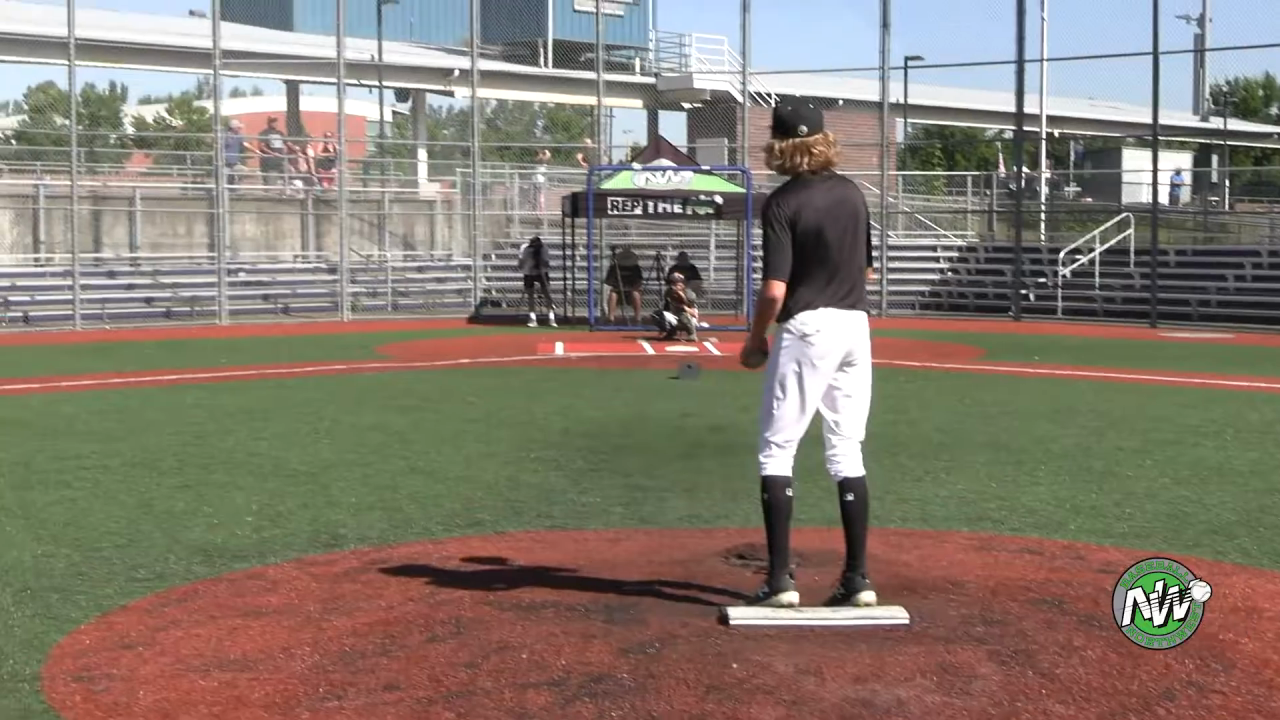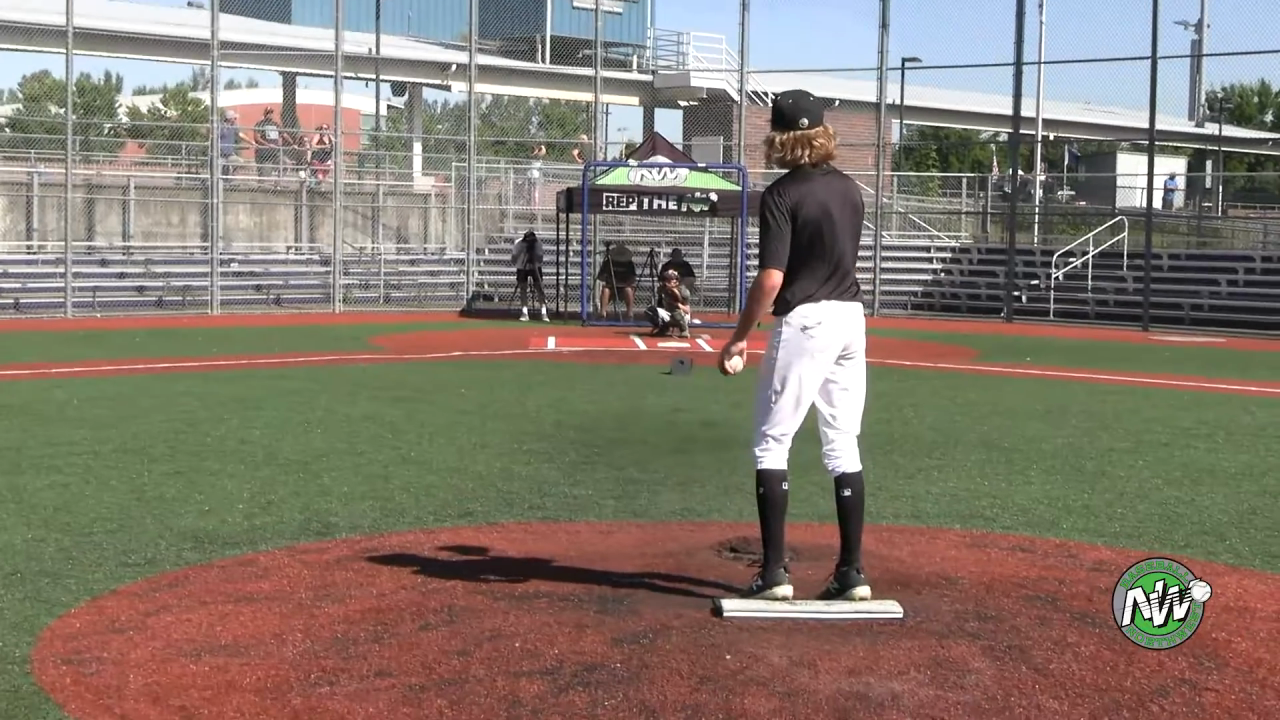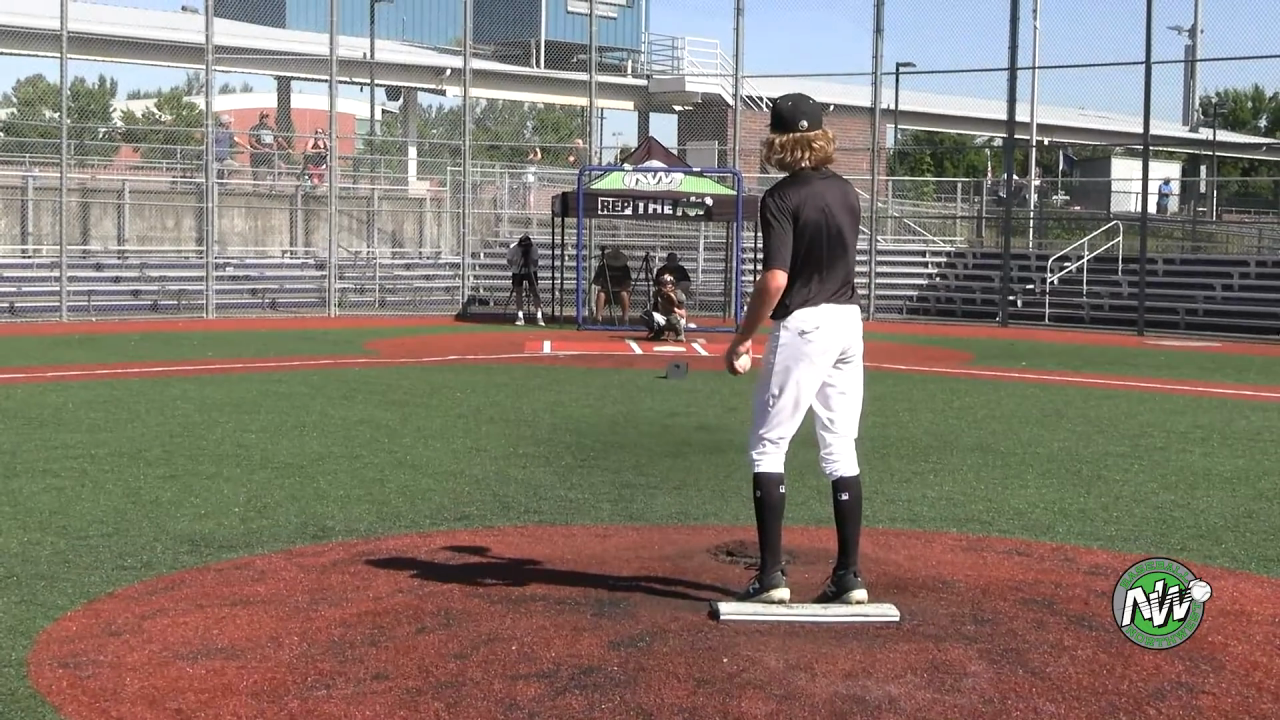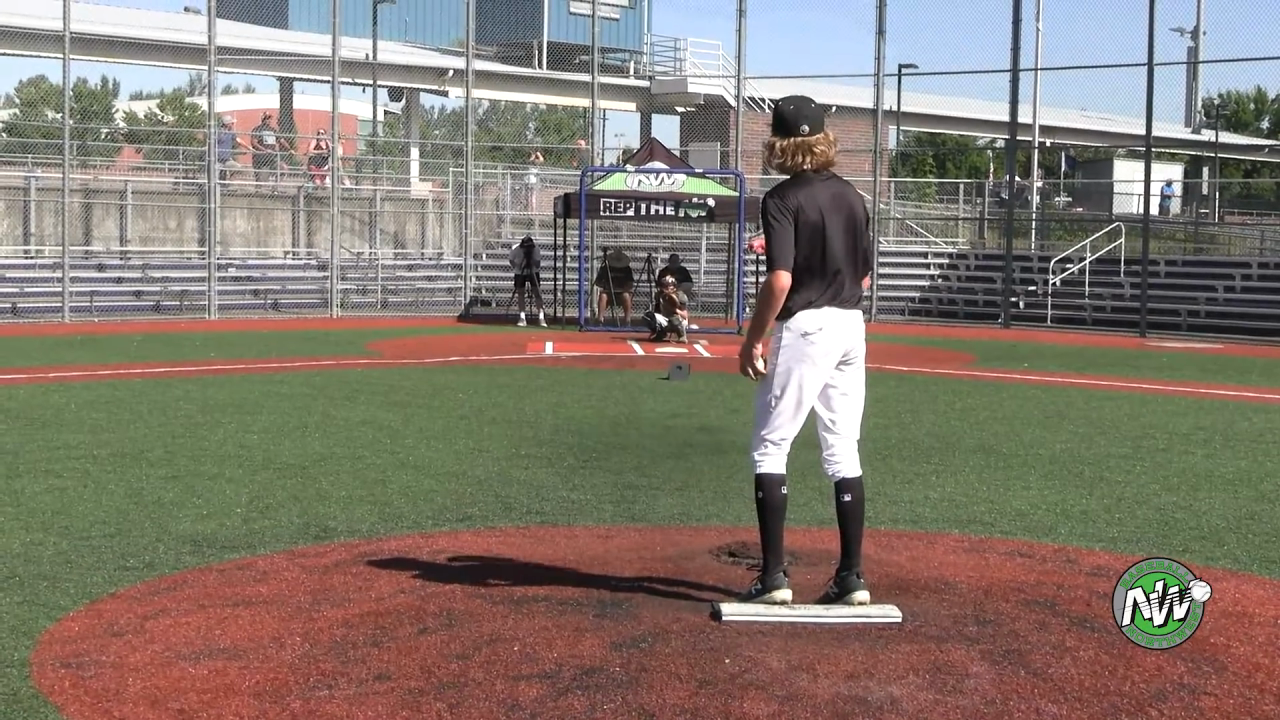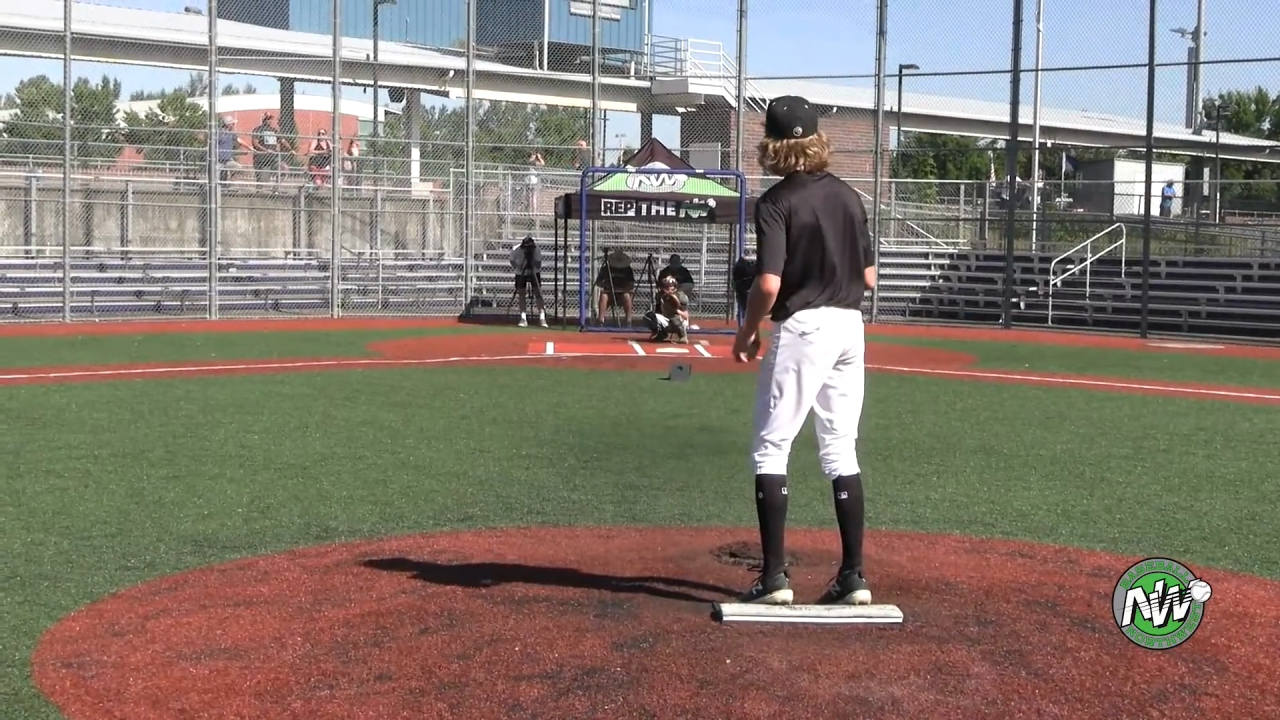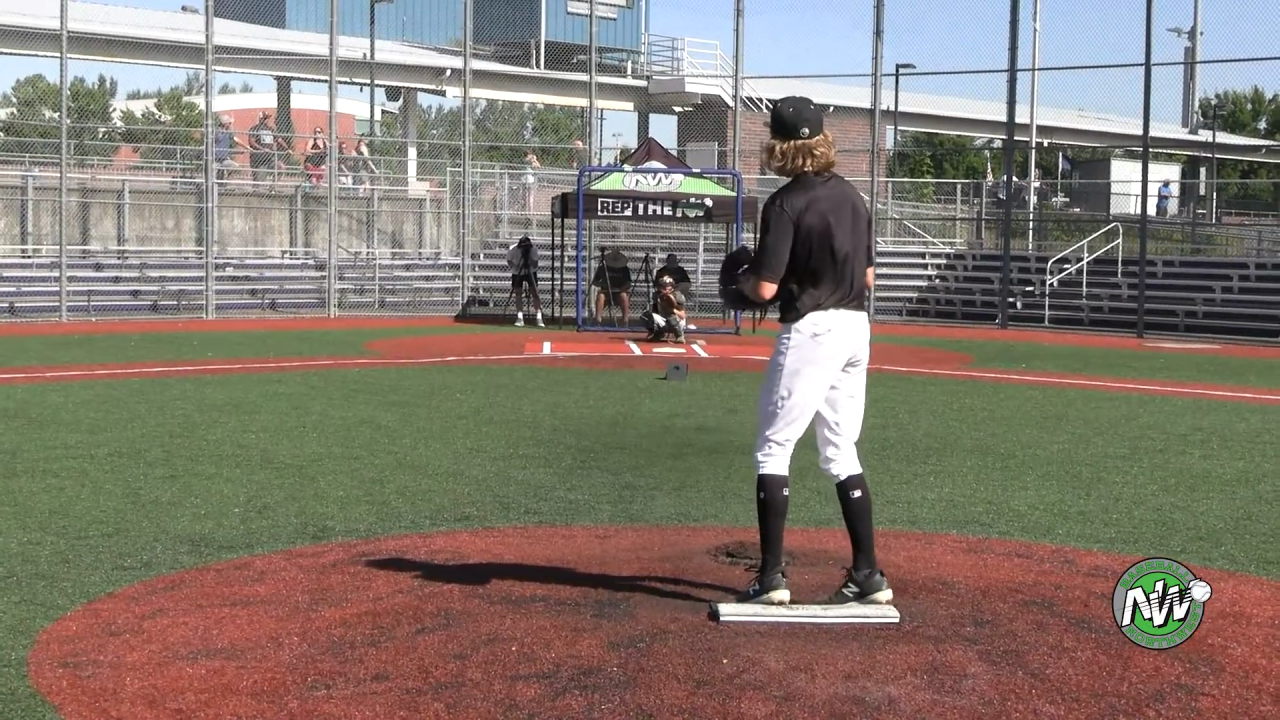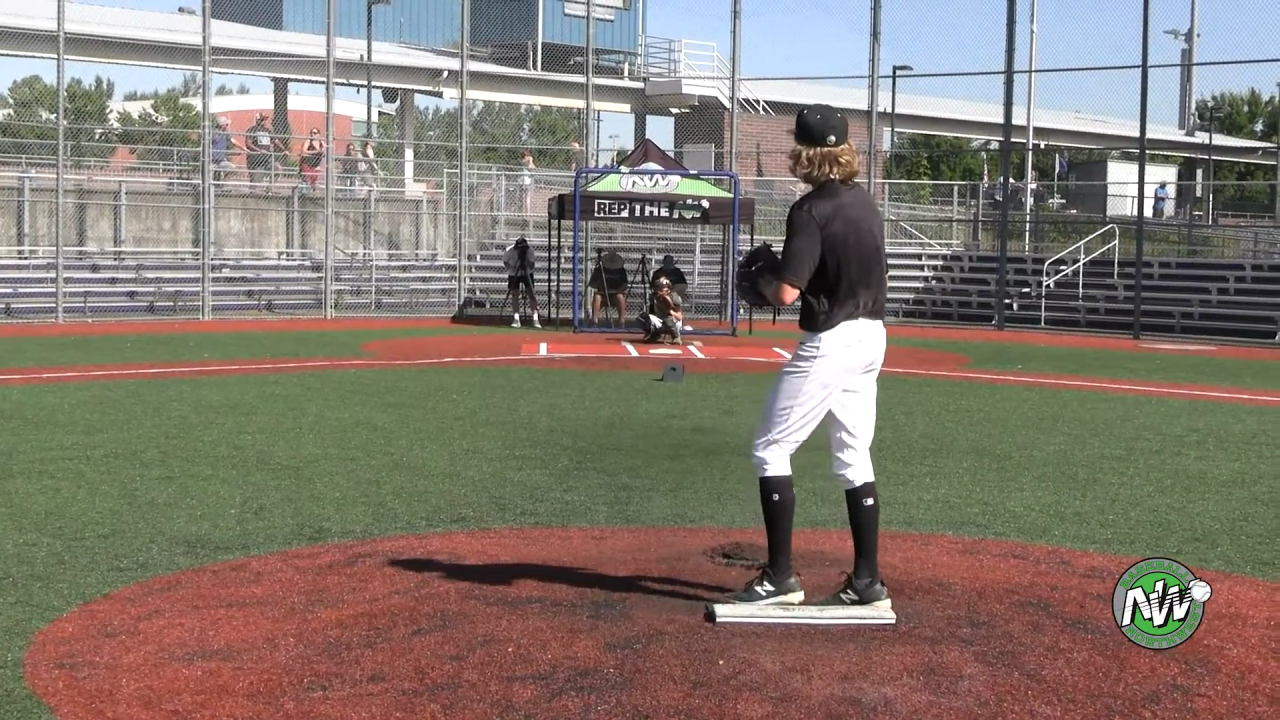
dt=0.3s
person 1, frame 1
left shoulder: (782, 203)
right shoulder: (853, 194)
left elbow: (774, 290)
left wrist: (755, 339)
left hip: (806, 329)
right hip: (854, 327)
left knee: (776, 451)
right knee: (847, 452)
left ankle: (780, 578)
right ankle: (857, 576)
person 1, frame 2
left shoulder: (780, 194)
right shoulder: (850, 189)
left elbow: (771, 277)
left wrist: (739, 336)
left hip: (804, 323)
right hip: (850, 319)
left knee: (771, 445)
right knee: (843, 446)
left ankle: (773, 573)
right ankle: (851, 572)
person 1, frame 3
left shoulder: (781, 197)
right shoulder: (848, 193)
left elbow: (776, 279)
left wrist: (742, 337)
left hip: (802, 327)
right hip: (848, 322)
left knee: (768, 448)
right knee: (840, 450)
left ankle: (771, 576)
right ankle: (848, 575)
person 1, frame 4
left shoulder: (782, 198)
right shoulder: (851, 196)
left elbow: (779, 281)
right elbow: (864, 279)
left wrist: (752, 340)
left hip: (804, 329)
right hip: (851, 326)
left knee: (770, 449)
right knee: (843, 452)
left ankle: (773, 576)
right ankle: (851, 576)
person 1, frame 5
left shoulder: (775, 202)
right shoulder: (847, 195)
left elbow: (768, 284)
right elbow: (869, 277)
left wrist: (746, 334)
left hip: (802, 329)
right hip: (850, 327)
left knee: (770, 450)
right knee: (841, 451)
left ankle: (774, 578)
right ankle: (853, 575)
person 1, frame 6
left shoulder: (785, 203)
right shoulder: (850, 196)
left elbow: (765, 287)
right elbow: (868, 276)
left wrist: (743, 278)
left hip: (810, 332)
right hip: (856, 327)
left knee: (772, 451)
right knee: (841, 454)
left ankle: (770, 577)
right ankle: (867, 575)
person 1, frame 7
left shoulder: (811, 210)
right shoulder: (867, 203)
left elbow: (786, 293)
left wrist: (762, 278)
left hip: (829, 342)
right hip: (870, 335)
left knee: (772, 450)
right knee: (854, 459)
left ankle: (780, 575)
right ankle: (867, 582)
